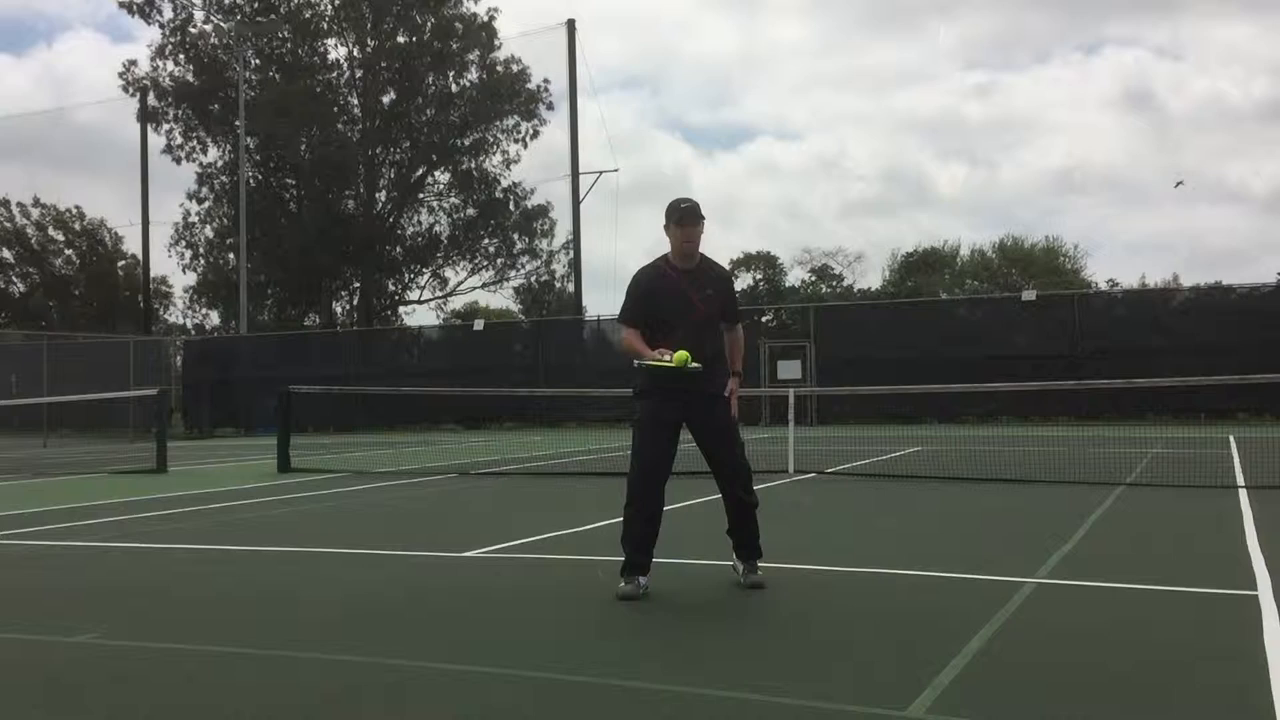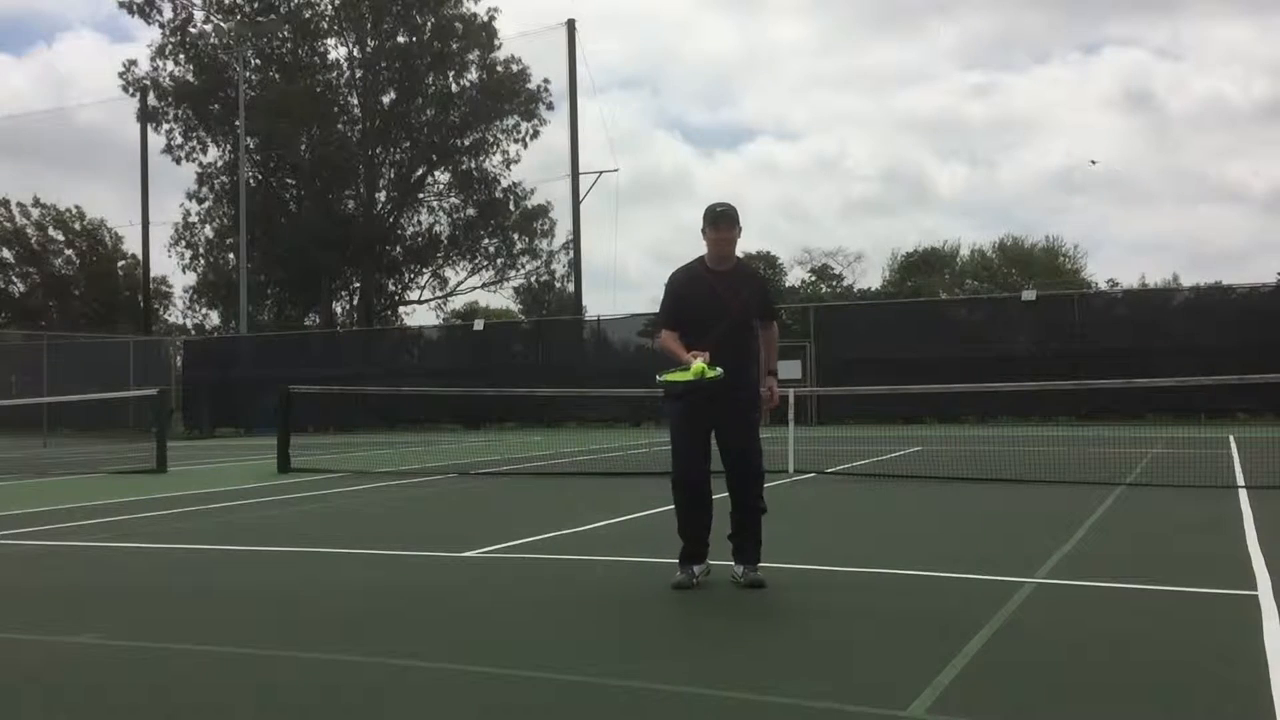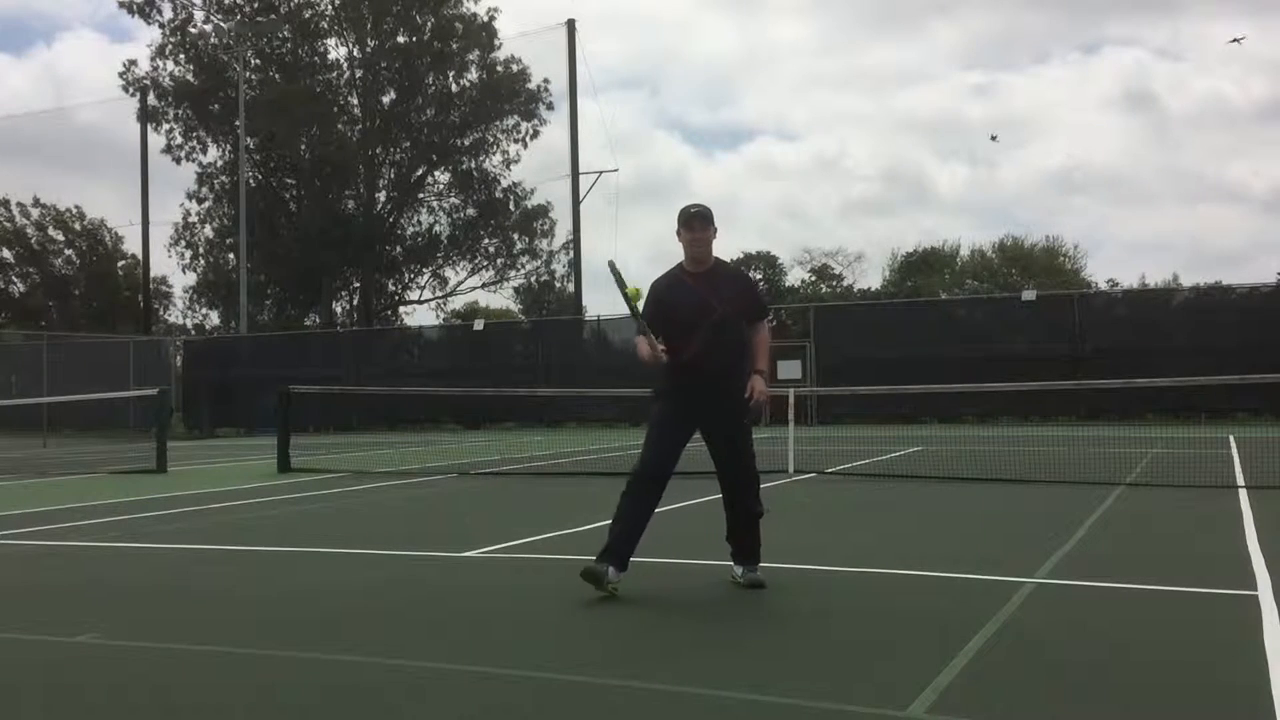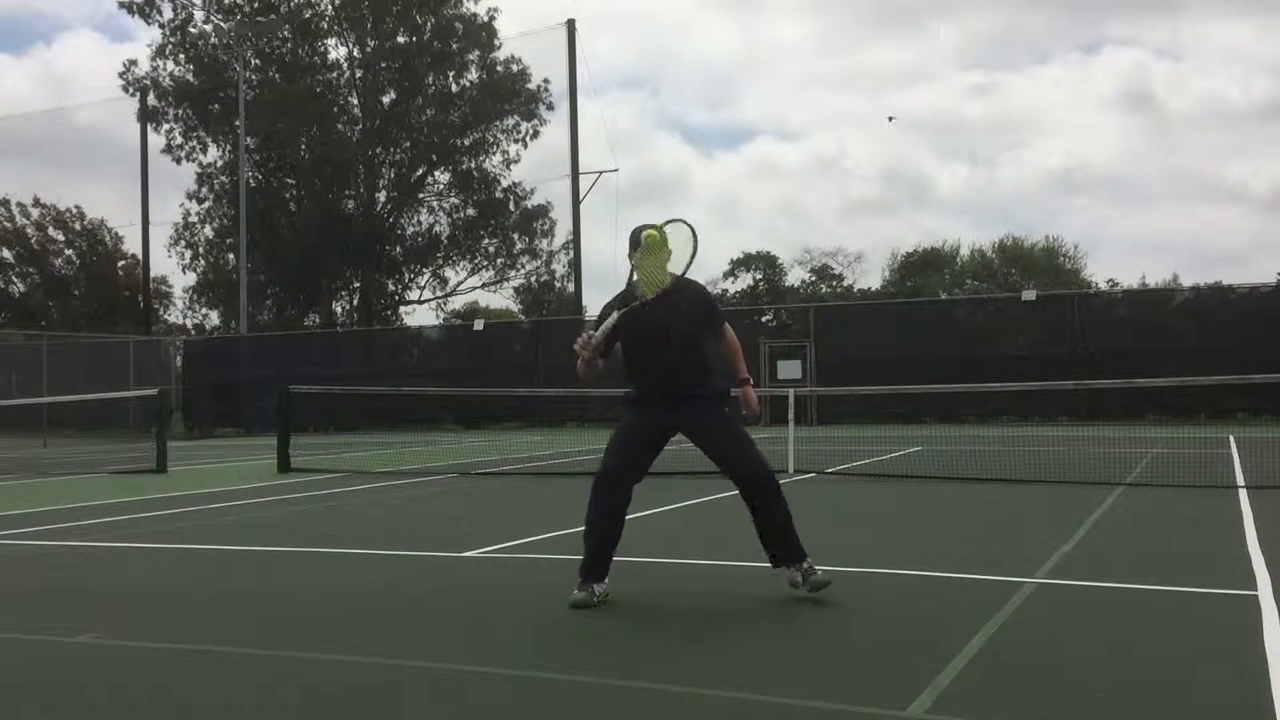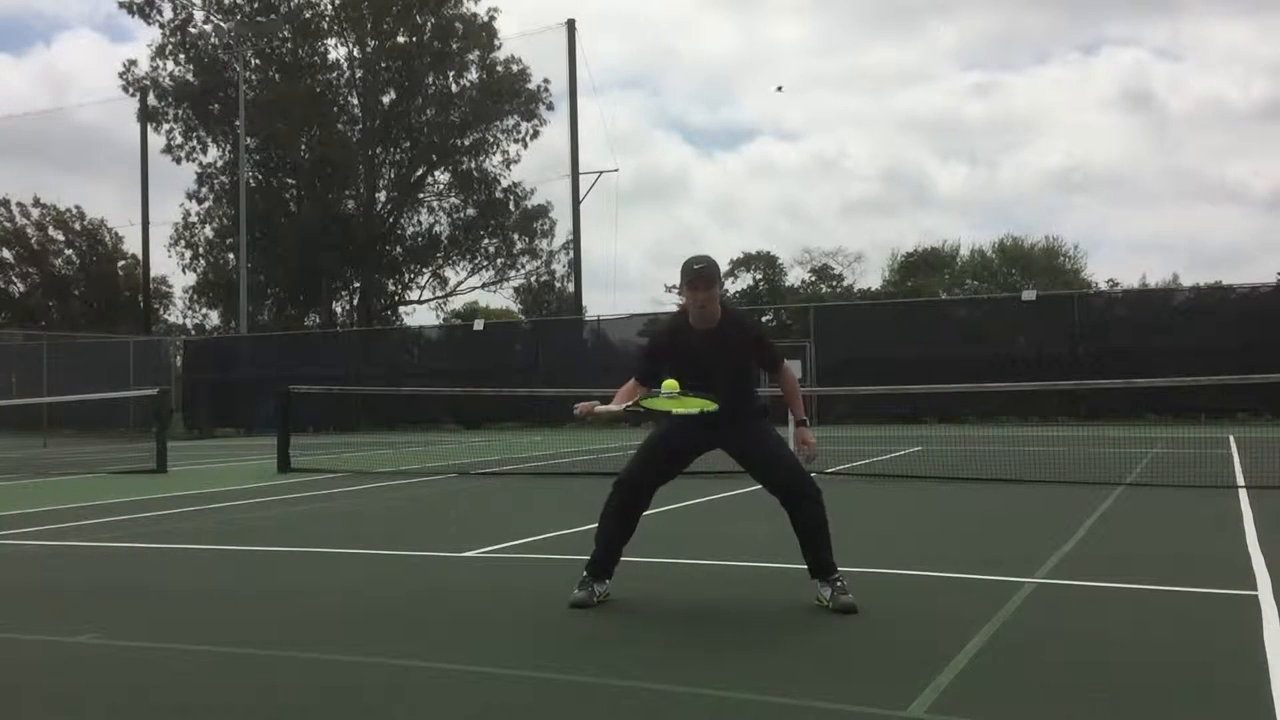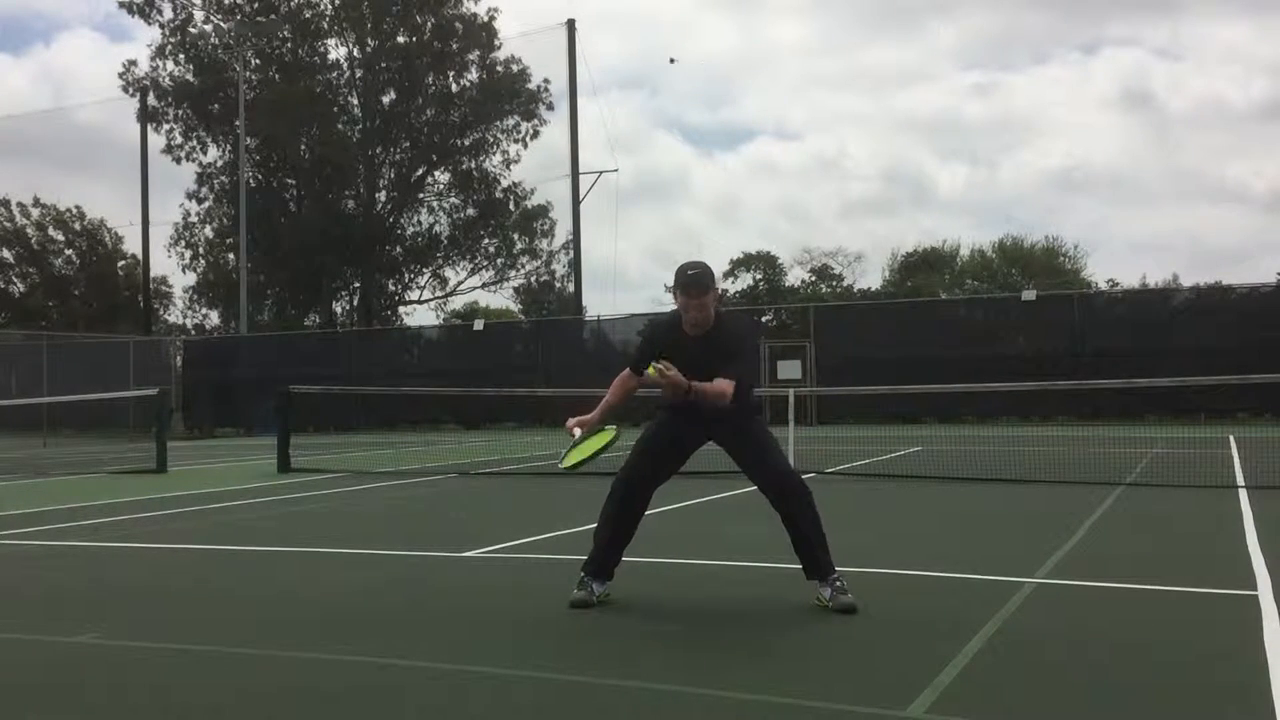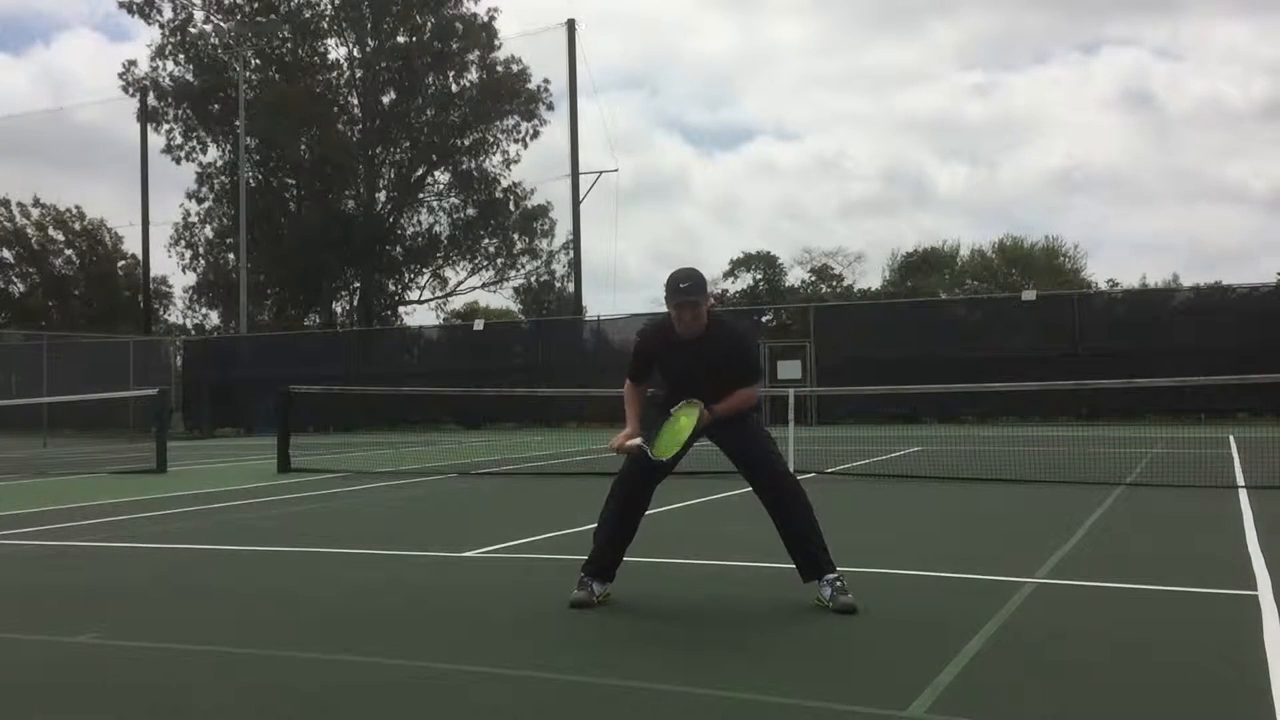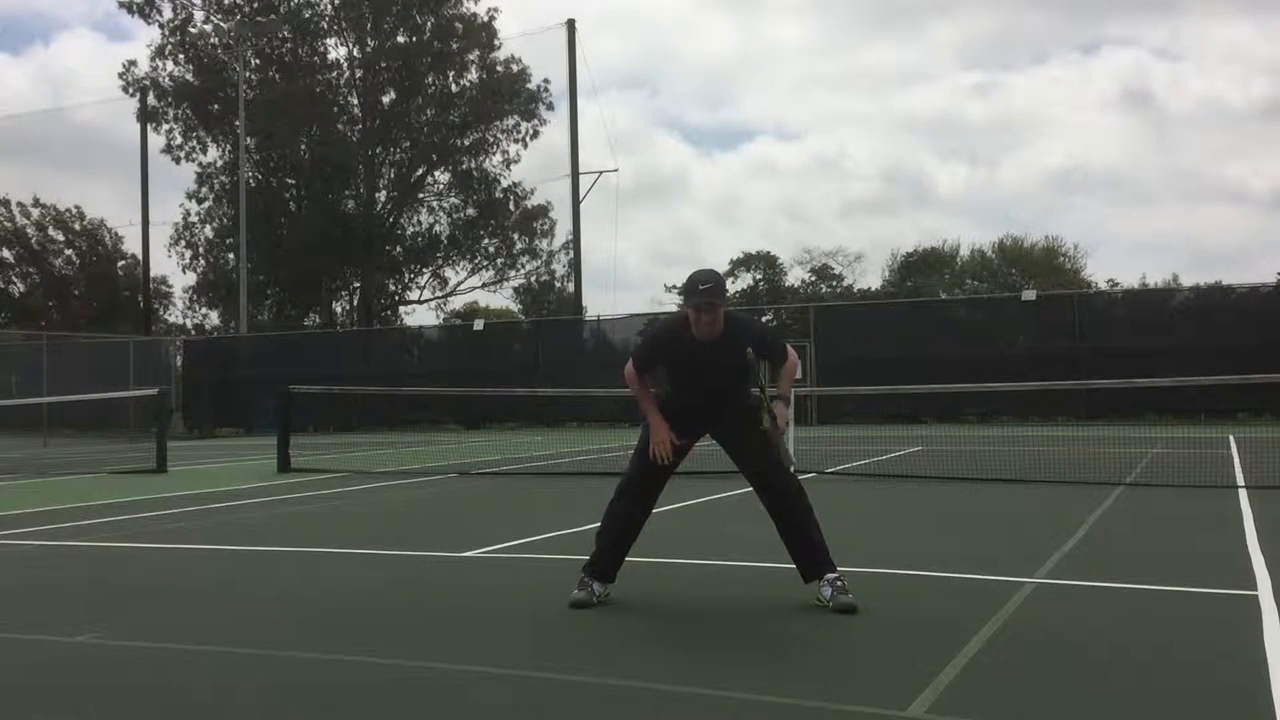
dt=0.4s
person 1, frame 1
left shoulder: (719, 277)
right shoulder: (647, 279)
left elbow: (733, 331)
right elbow: (628, 334)
left wrist: (734, 376)
right wrist: (651, 355)
left hip: (711, 393)
right hip: (658, 393)
left knee: (735, 475)
right knee: (646, 479)
left ankle: (747, 558)
right ankle: (635, 571)
person 1, frame 2
left shoulder: (753, 280)
right shoulder: (682, 280)
left elbow: (768, 328)
right elbow: (667, 335)
left wrist: (770, 374)
right wrist: (687, 357)
left hip: (740, 394)
right hip: (691, 394)
left knee: (746, 476)
right knee: (688, 477)
left ankle: (746, 560)
right ankle: (694, 560)
person 1, frame 3
left shoulder: (738, 280)
right shoulder: (665, 287)
left elbow: (761, 327)
right elbow: (648, 337)
left wrist: (759, 374)
right wrist: (647, 351)
left hip: (729, 398)
right hip: (677, 397)
left knee: (741, 480)
right knee: (647, 475)
left ankle: (745, 561)
right ankle: (611, 563)
person 1, frame 4
left shoulder: (693, 294)
right shoulder: (618, 309)
left elbow: (723, 333)
right elbow: (593, 365)
left wrist: (744, 382)
right wrist: (584, 355)
left hip: (704, 401)
right hip: (647, 408)
left knee: (757, 475)
right knee: (610, 480)
left ankle: (794, 561)
right ankle: (593, 578)
person 1, frame 5
left shoulder: (744, 328)
right shoulder: (668, 335)
left elbow: (781, 371)
right elbow: (639, 382)
left wrist: (801, 423)
left hip: (743, 420)
right hip: (686, 421)
left knee: (800, 487)
right knee: (629, 485)
left ankle: (828, 579)
right ankle: (596, 576)
person 1, frame 6
left shoulder: (736, 333)
right shoulder: (660, 331)
left elbow: (723, 395)
right elbow: (632, 374)
left wrist: (685, 385)
right wrist: (595, 416)
left hip: (736, 416)
right hip: (680, 415)
left knee: (788, 487)
right knee: (629, 484)
left ankle: (826, 578)
right ankle: (595, 575)
person 1, frame 7
left shoulder: (731, 336)
right shoulder: (651, 337)
left elbow: (752, 390)
right elbow: (633, 384)
left wrist: (707, 414)
right wrist: (631, 426)
left hip: (731, 413)
right hip: (674, 411)
left knee: (781, 487)
right knee: (629, 485)
left ankle: (826, 577)
right ankle: (595, 576)
person 1, frame 8
left shoulder: (747, 330)
right shoulder: (666, 334)
left elbow: (788, 357)
right elbow: (633, 372)
left wrist: (780, 400)
right wrist: (657, 423)
left hip: (736, 411)
right hip: (678, 412)
left knee: (783, 488)
right knee: (634, 488)
left ankle: (826, 577)
right ankle: (596, 576)
